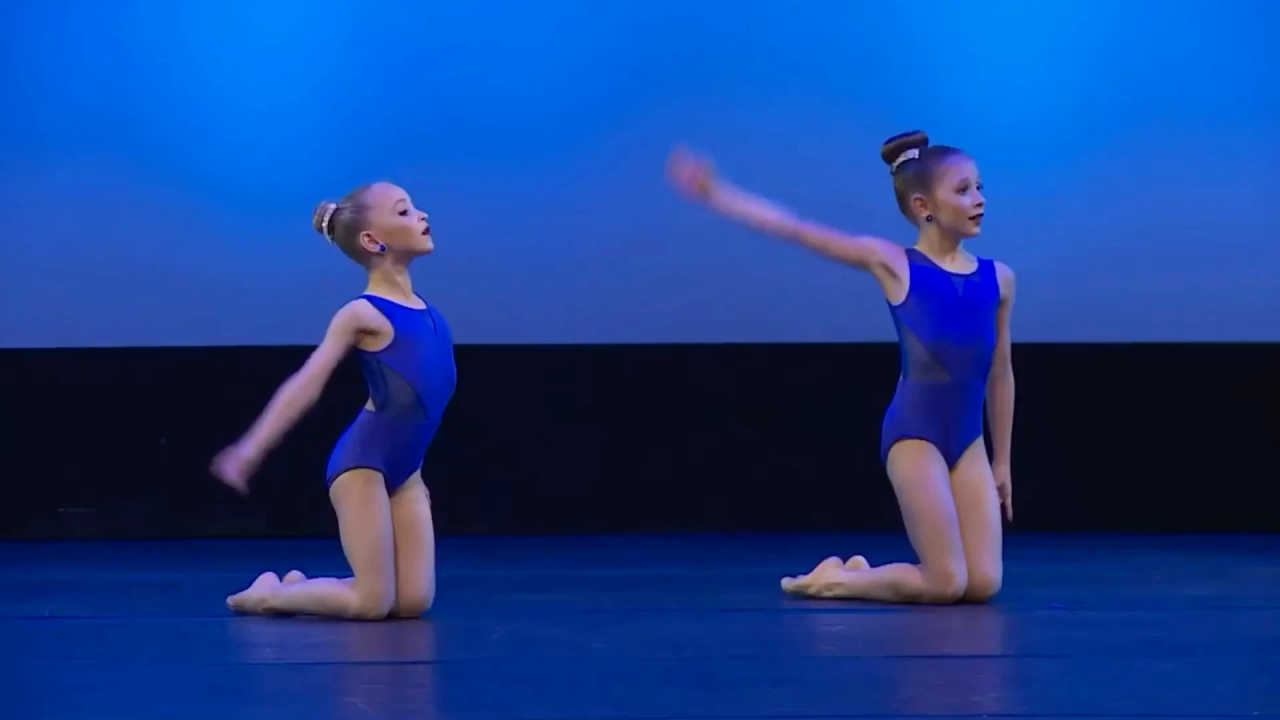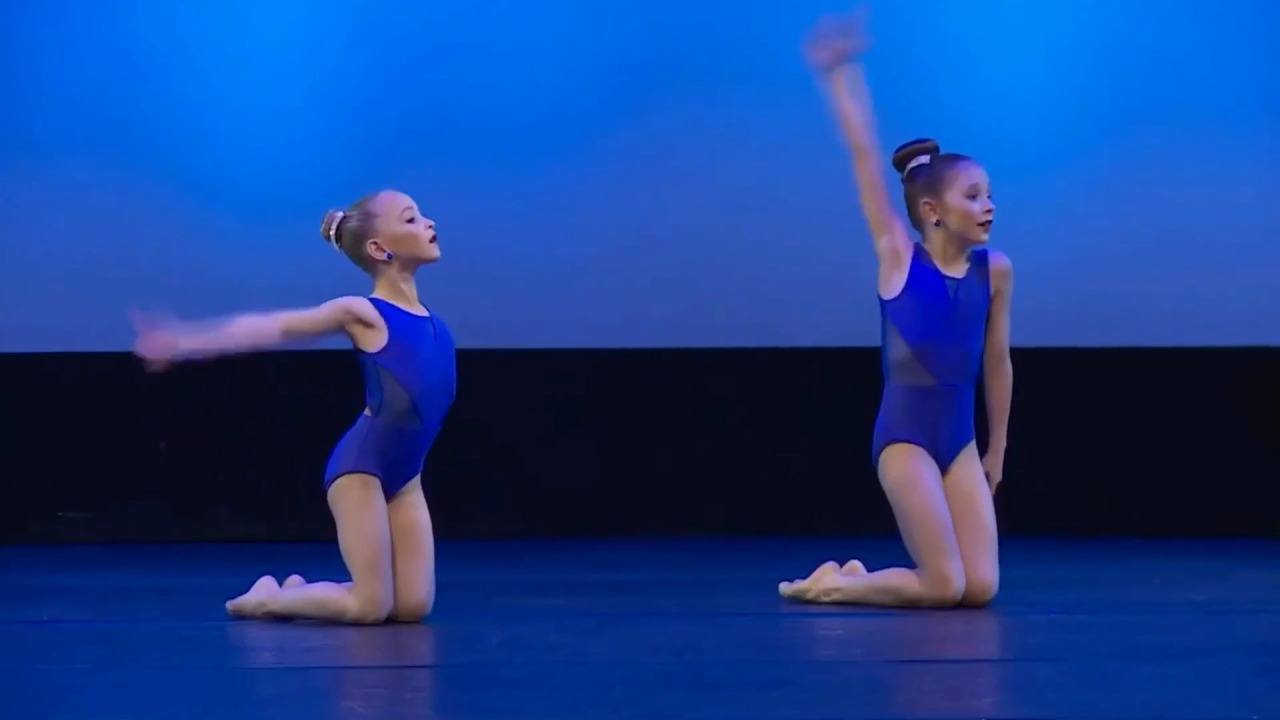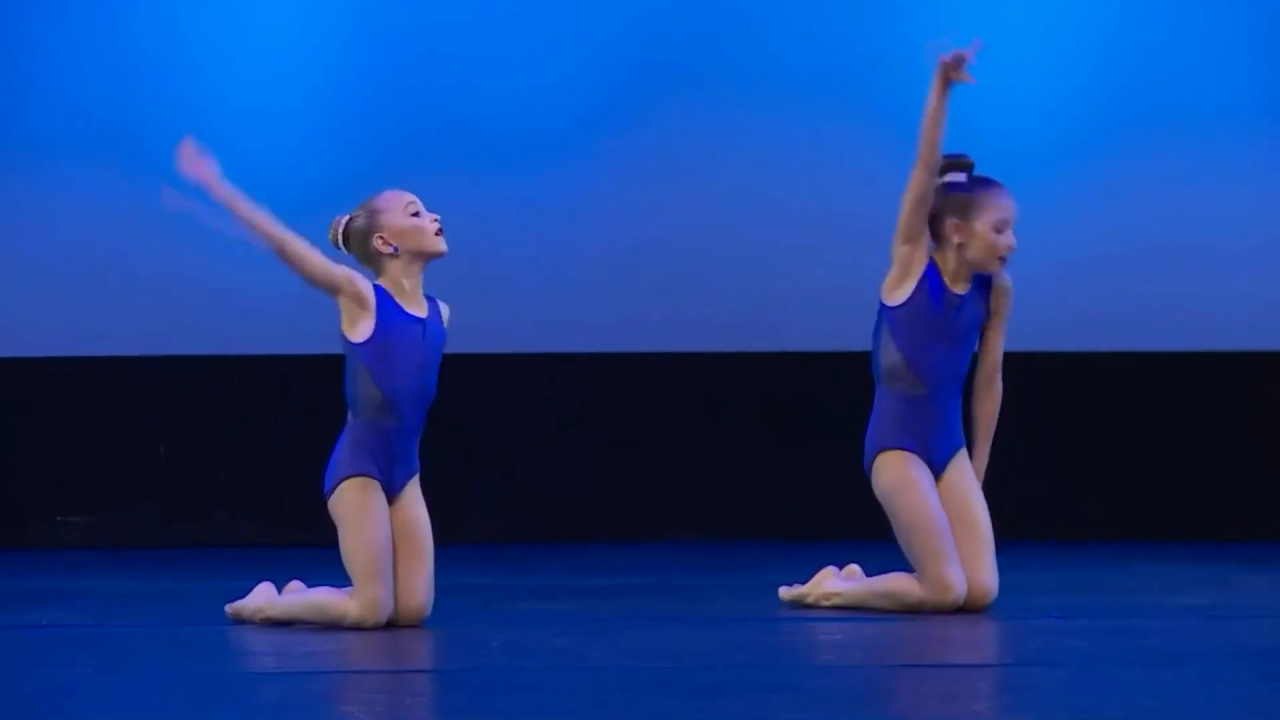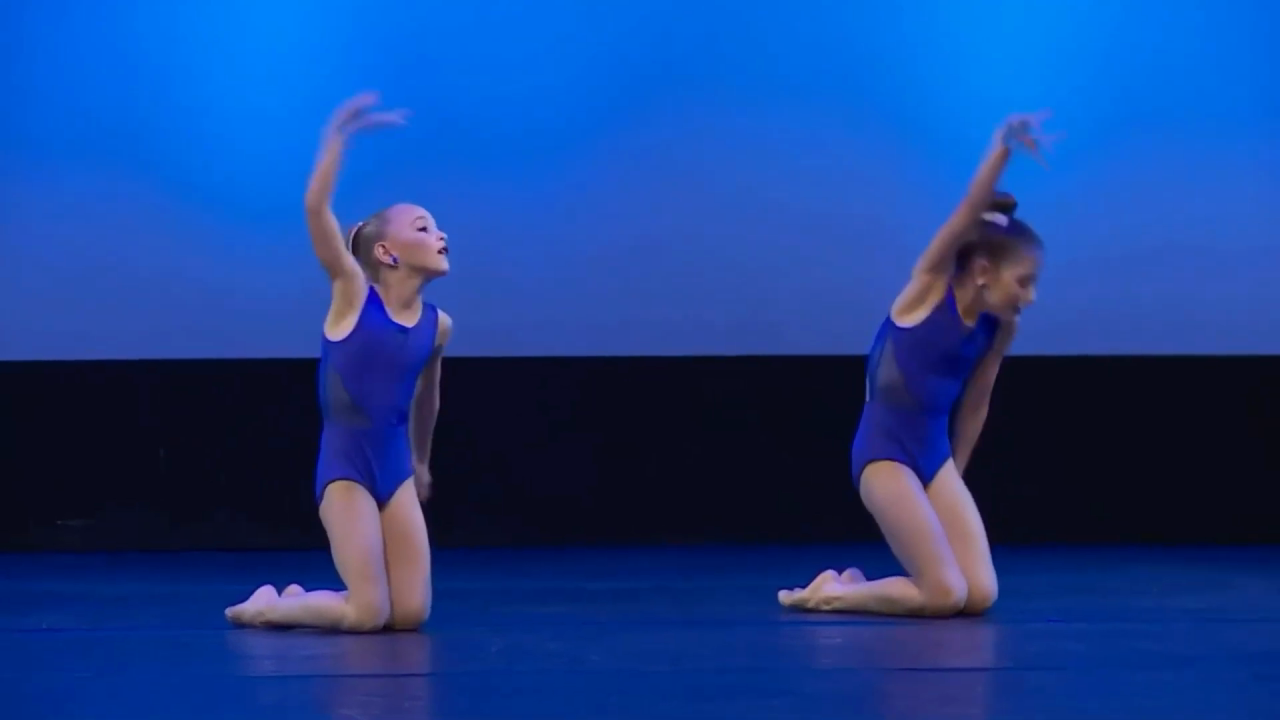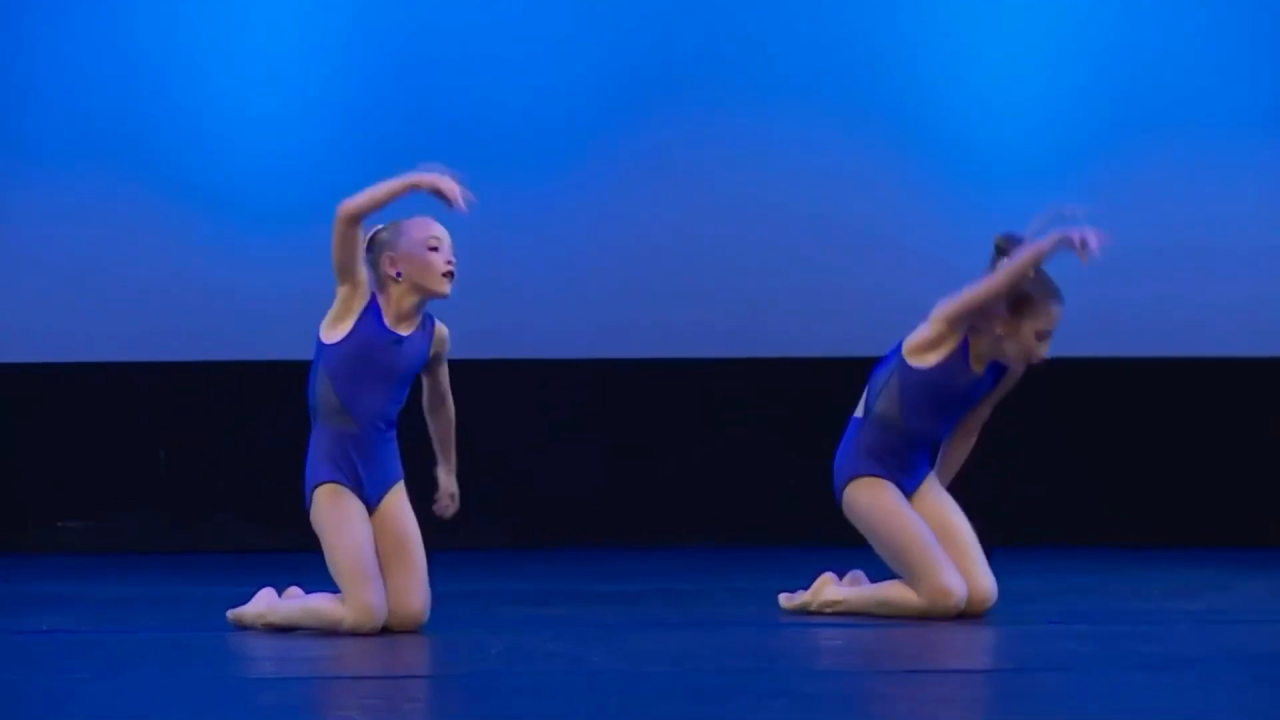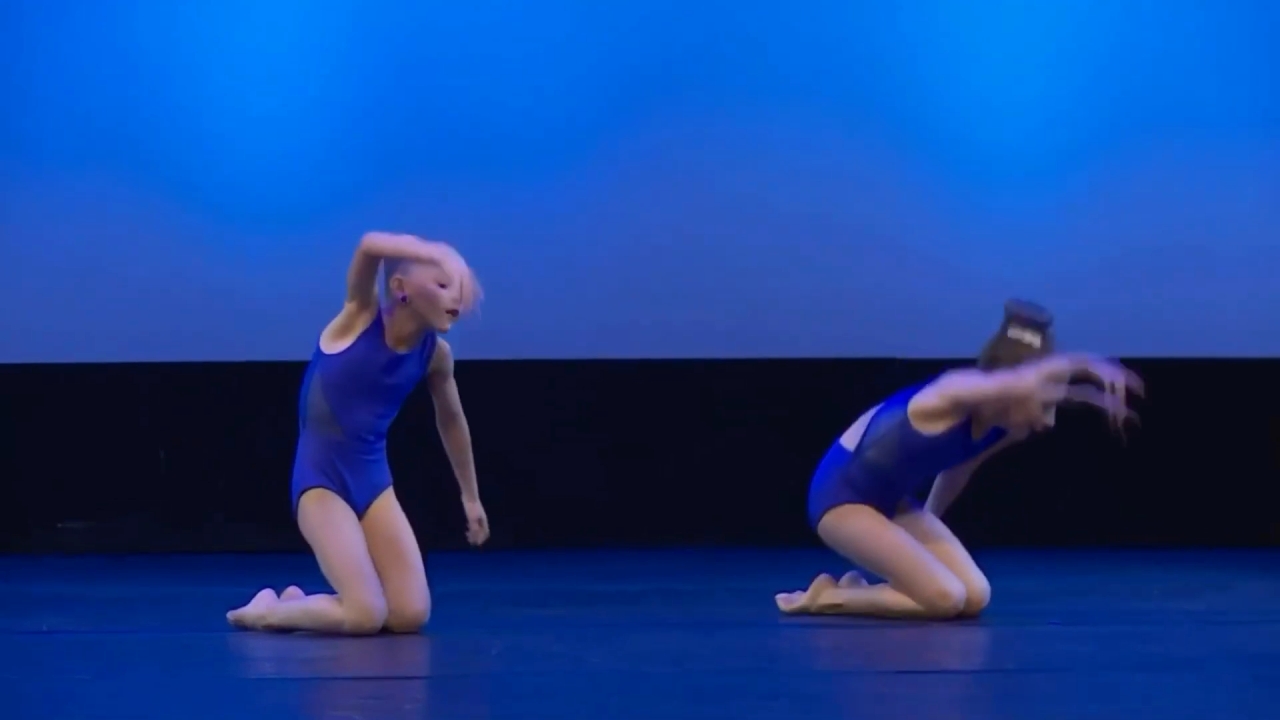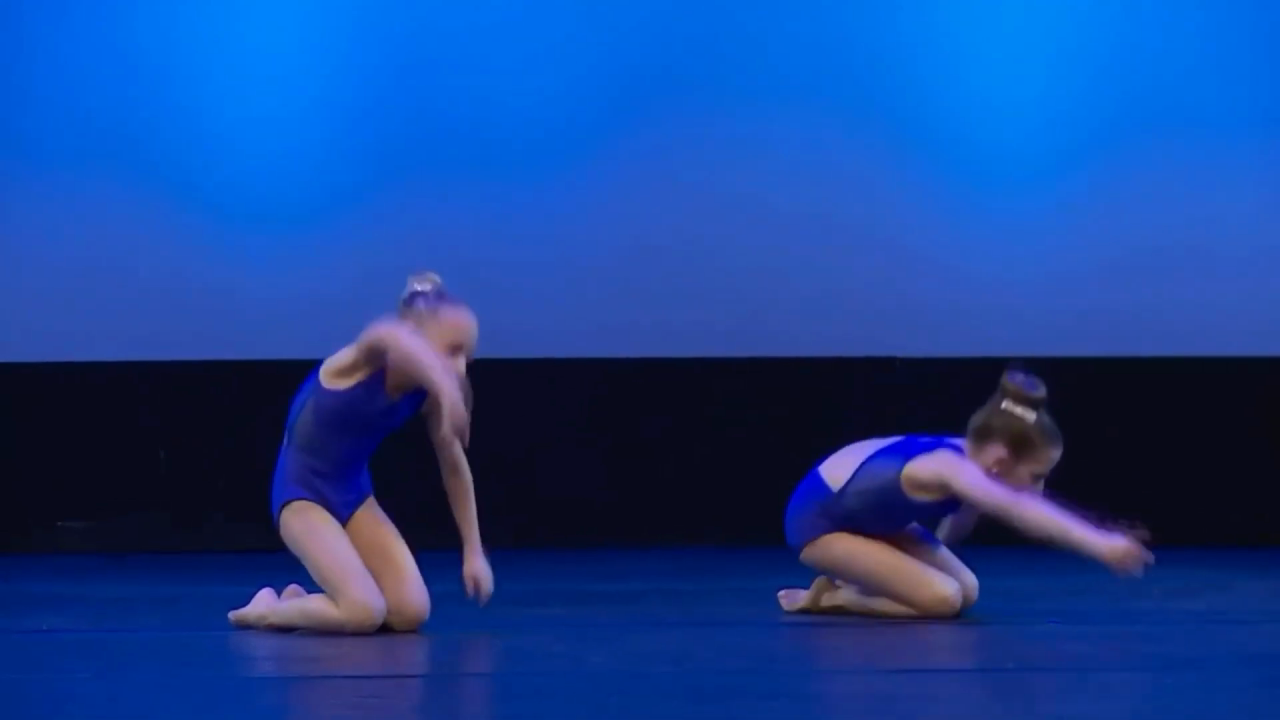
dt=0.3s
person 1, frame 1
left shoulder: (997, 278)
right shoulder: (893, 261)
left elbow: (1000, 374)
right elbow: (803, 232)
left wrist: (1002, 461)
right wrist: (718, 193)
left hip: (968, 441)
right hip: (914, 433)
left knee: (985, 584)
right knee: (950, 584)
left ankle: (863, 573)
right ankle: (836, 579)
person 1, frame 2
left shoulder: (995, 271)
right shoulder: (897, 256)
left elbow: (997, 364)
right elbow: (863, 155)
left wrist: (996, 451)
right wrist: (842, 70)
left hip: (960, 441)
right hip: (904, 437)
left knee: (982, 588)
right knee: (944, 588)
left ankle: (857, 576)
right ankle: (830, 585)
person 1, frame 3
left shoulder: (996, 291)
right shoulder: (911, 263)
left elbow: (989, 381)
right elbow: (926, 170)
left wrist: (978, 466)
right wrist: (941, 87)
left hip: (949, 446)
right hip: (896, 443)
left knee: (981, 592)
right knee: (946, 592)
left ankle: (857, 582)
right ankle: (831, 589)
person 1, frame 4
left shoulder: (1001, 327)
right shoulder: (929, 289)
left elbow: (975, 405)
right elbow: (968, 213)
left wrist: (953, 475)
right wrist: (1004, 145)
left hip: (935, 456)
right hip: (885, 453)
left knee: (981, 595)
right knee: (947, 596)
left ankle: (855, 584)
right ankle: (830, 592)
person 1, frame 5
left shoulder: (1007, 370)
right shoulder: (947, 328)
right elbow: (1008, 275)
left wrist: (933, 495)
right wrist: (1056, 238)
left hip: (914, 473)
right hip: (864, 468)
left knee: (981, 595)
right knee: (947, 596)
left ankle: (859, 588)
right ankle: (830, 596)
person 1, frame 6
left shoulder: (1005, 428)
right shoulder: (953, 393)
right elbow: (1025, 380)
right wrist: (1089, 367)
left hip: (892, 500)
right hip: (841, 496)
left knee: (976, 596)
right knee: (947, 598)
left ankle: (859, 589)
right ankle: (829, 597)
person 1, frame 7
left shoulder: (970, 465)
right shoulder: (949, 468)
right elbow: (1015, 507)
left wrist: (937, 551)
right wrist: (1094, 539)
left hip: (862, 510)
right hip: (817, 521)
left knee: (967, 590)
right knee: (944, 598)
left ankle: (848, 582)
right ankle: (831, 597)
person 2, frame 1
left shoulder: (423, 308)
right shoulder: (364, 313)
right elbow: (306, 383)
right wrist: (251, 451)
left hip: (405, 467)
right hip: (363, 461)
left knee: (415, 601)
right knee: (372, 604)
left ankle: (300, 585)
right ankle: (265, 592)
person 2, frame 2
left shoulder: (425, 318)
right shoulder: (363, 312)
right elbow: (272, 327)
right wrist: (187, 341)
left hip: (405, 475)
right hip: (361, 468)
left knee: (414, 607)
right knee: (371, 607)
left ankle: (301, 590)
right ankle: (269, 597)
person 2, frame 3
left shoulder: (439, 314)
right shoulder: (360, 293)
right elbow: (280, 238)
right wrist: (212, 181)
left hip: (404, 474)
right hip: (357, 468)
left knee: (414, 610)
right knee: (376, 610)
left ankle: (304, 597)
right ankle: (270, 602)
person 2, frame 4
left shoulder: (437, 325)
right shoulder: (353, 296)
right elbow: (315, 206)
left wrist: (420, 462)
right wrist: (340, 130)
left hip: (396, 472)
right hip: (345, 469)
left knee: (410, 615)
right knee: (368, 614)
left ankle: (299, 599)
right ankle: (267, 606)
person 2, frame 5
left shoulder: (434, 335)
right shoulder: (354, 300)
left elbow: (439, 404)
right elbow: (347, 215)
left wrist: (447, 468)
right wrist: (420, 179)
left hip: (385, 472)
right hip: (333, 471)
left knee: (411, 615)
right knee: (366, 617)
left ankle: (299, 602)
right ankle: (267, 609)
person 2, frame 6
left shoulder: (435, 354)
right shoulder: (360, 317)
left elbow: (451, 421)
right elbow: (369, 246)
left wrist: (471, 497)
right wrist: (442, 256)
left hip: (374, 478)
right hip: (321, 477)
left knee: (411, 616)
right knee: (366, 617)
left ankle: (298, 602)
right ankle: (265, 610)
person 2, frame 7
left shoulder: (425, 390)
right shoulder: (365, 362)
left elbow: (456, 468)
right elbow: (385, 334)
left wrist: (474, 551)
right wrist: (445, 383)
left hip: (353, 495)
right hip: (300, 494)
left knee: (412, 612)
right knee: (366, 613)
left ankle: (300, 600)
right ankle: (266, 610)
